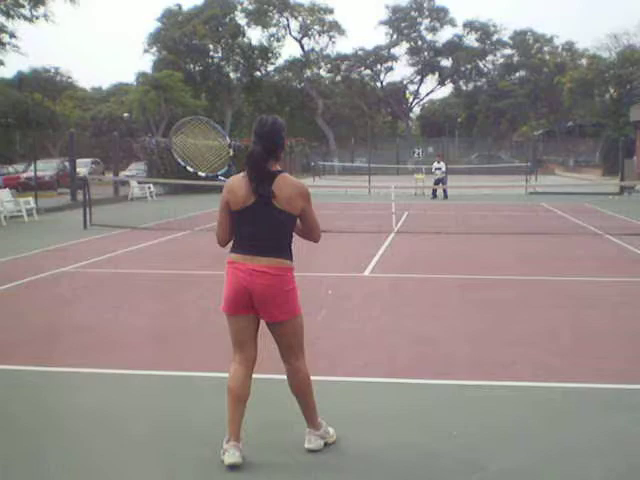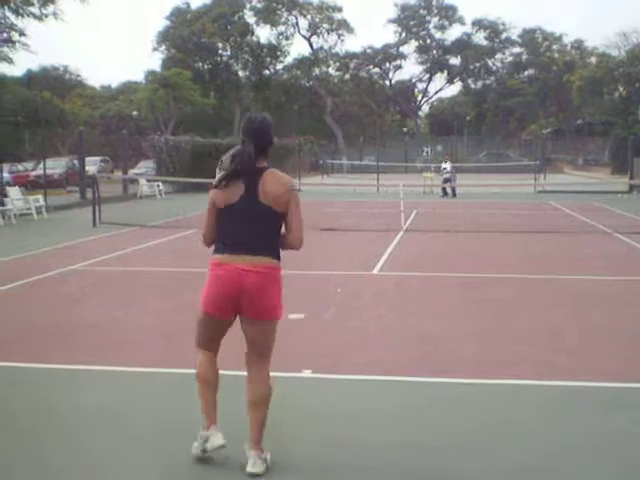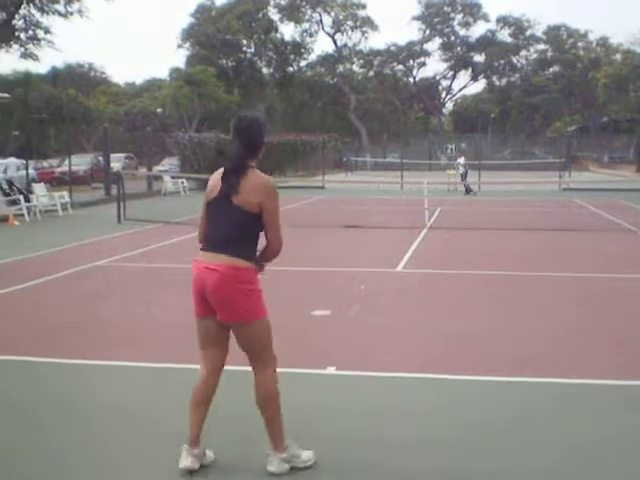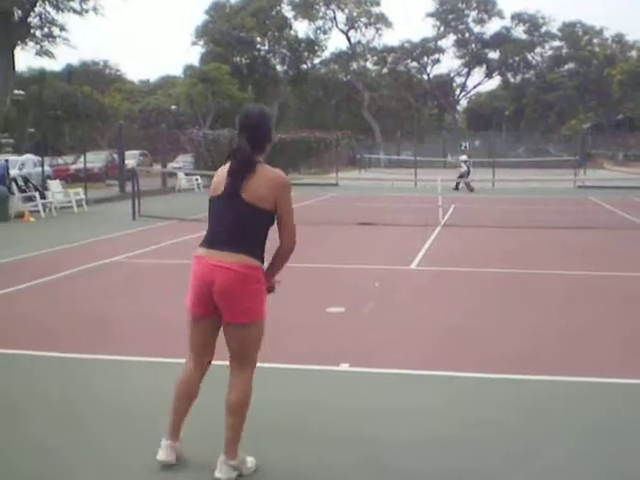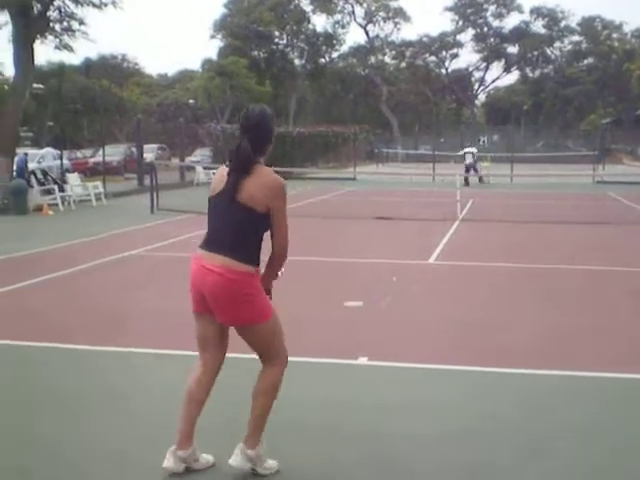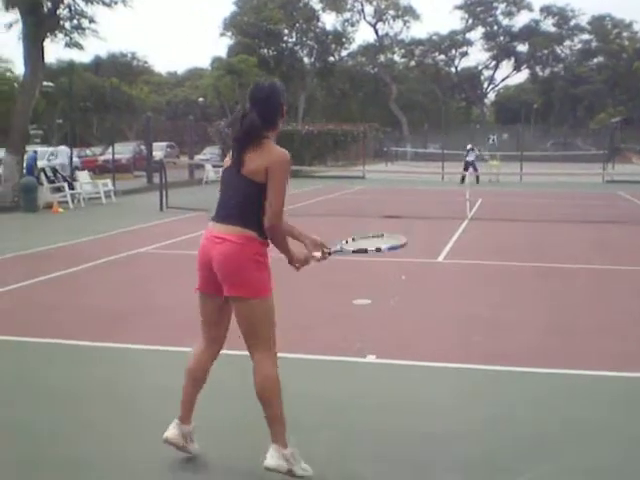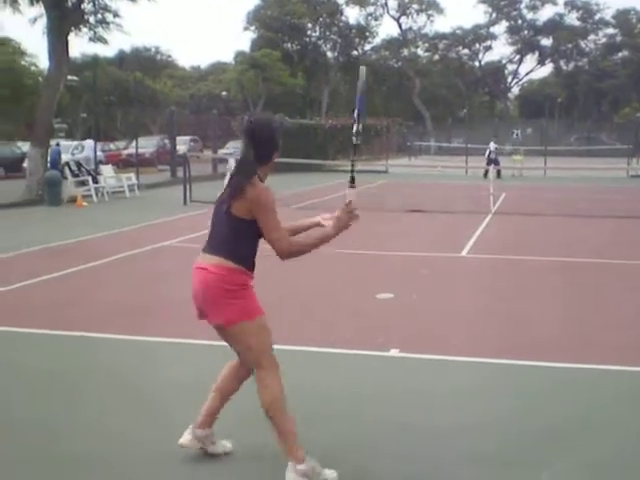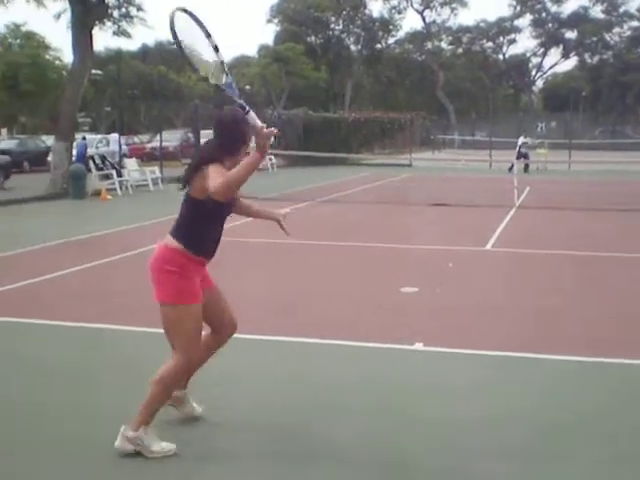
dt=0.3s
person 1, frame 1
left shoulder: (233, 185)
right shoulder: (296, 189)
left elbow: (222, 239)
right elbow: (314, 234)
left hip: (239, 276)
right hip: (275, 279)
left knee: (241, 361)
right knee: (294, 360)
left ankle: (233, 444)
right ankle: (314, 428)
person 1, frame 2
left shoulder: (221, 185)
right shoulder: (284, 185)
left elbow: (208, 239)
right elbow: (295, 240)
left hip: (224, 276)
right hip: (263, 279)
left knee: (205, 349)
right knee: (258, 367)
left ankle: (210, 430)
right ankle: (255, 453)
person 1, frame 3
left shoulder: (214, 178)
right shoulder: (263, 185)
left elbow: (203, 236)
right elbow: (275, 245)
left hip: (203, 273)
right hip: (234, 279)
left knee: (210, 366)
right knee: (264, 365)
left ankle: (192, 450)
right ankle: (281, 451)
person 1, frame 4
left shoulder: (221, 174)
right shoulder: (276, 180)
left elbow: (223, 224)
right elbow: (288, 242)
right wrist: (270, 276)
left hip: (204, 269)
right hip: (241, 278)
left knee: (196, 363)
right knee: (242, 369)
left ankle: (170, 443)
person 1, frame 5
left shoulder: (222, 173)
right shoulder: (272, 183)
right elbow: (280, 249)
right wrist: (266, 282)
left hip: (202, 271)
right hip: (235, 281)
left knee: (209, 363)
right knee: (276, 360)
left ankle: (181, 451)
right ankle: (249, 449)
person 1, frame 6
left shoulder: (238, 148)
right shoulder: (277, 156)
right elbow: (271, 222)
left wrist: (304, 238)
right wrist: (292, 253)
left hip: (212, 244)
right hip: (242, 253)
left knee: (209, 343)
right knee: (263, 354)
left ankle: (182, 426)
person 1, frame 7
left shoulder: (240, 182)
right shoulder: (257, 191)
left elbow: (269, 231)
right elbow: (284, 249)
left wrist: (314, 223)
right wrist: (333, 230)
left hip: (208, 280)
right hip: (225, 284)
left knee: (247, 360)
right knee: (268, 371)
left ankle: (200, 432)
person 1, frame 8
left shoulder: (224, 167)
right shoulder: (215, 170)
left elbow: (233, 202)
right elbow: (222, 191)
left wrist: (270, 214)
right wrist: (258, 155)
left hip: (190, 265)
right hip: (177, 266)
left knee: (226, 326)
right knee: (186, 355)
left ankle: (176, 391)
right ankle: (136, 431)
